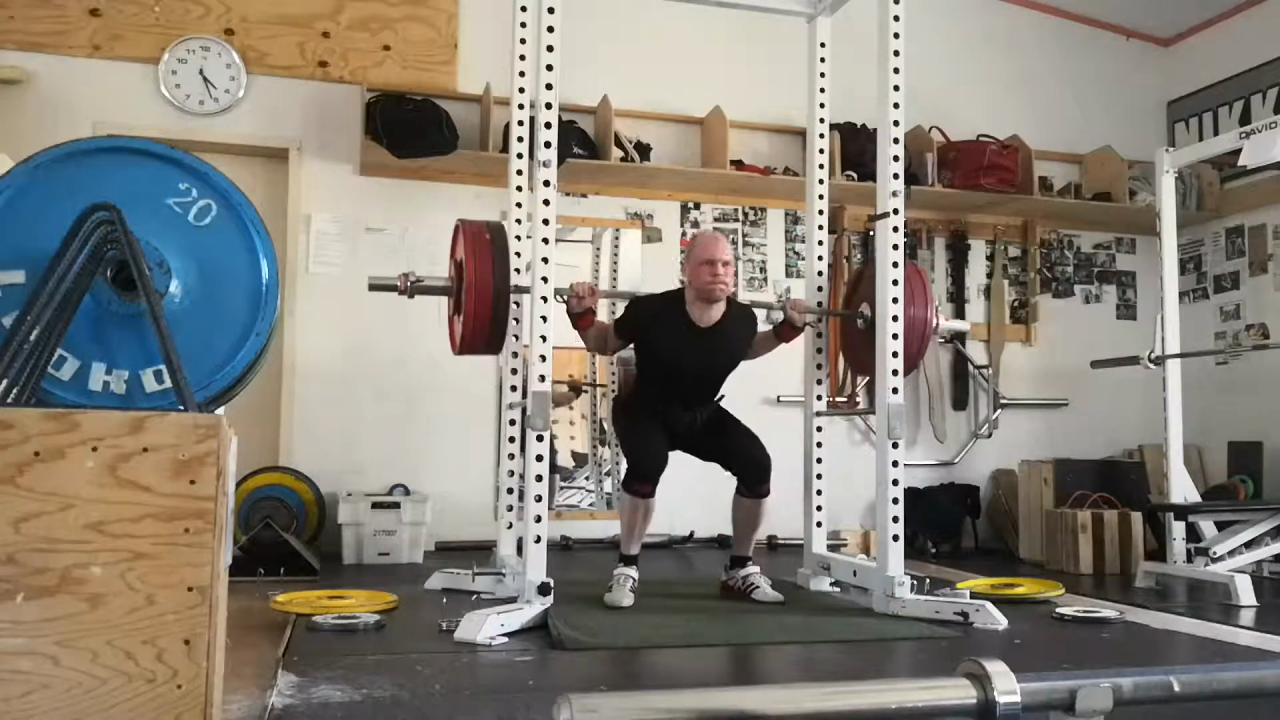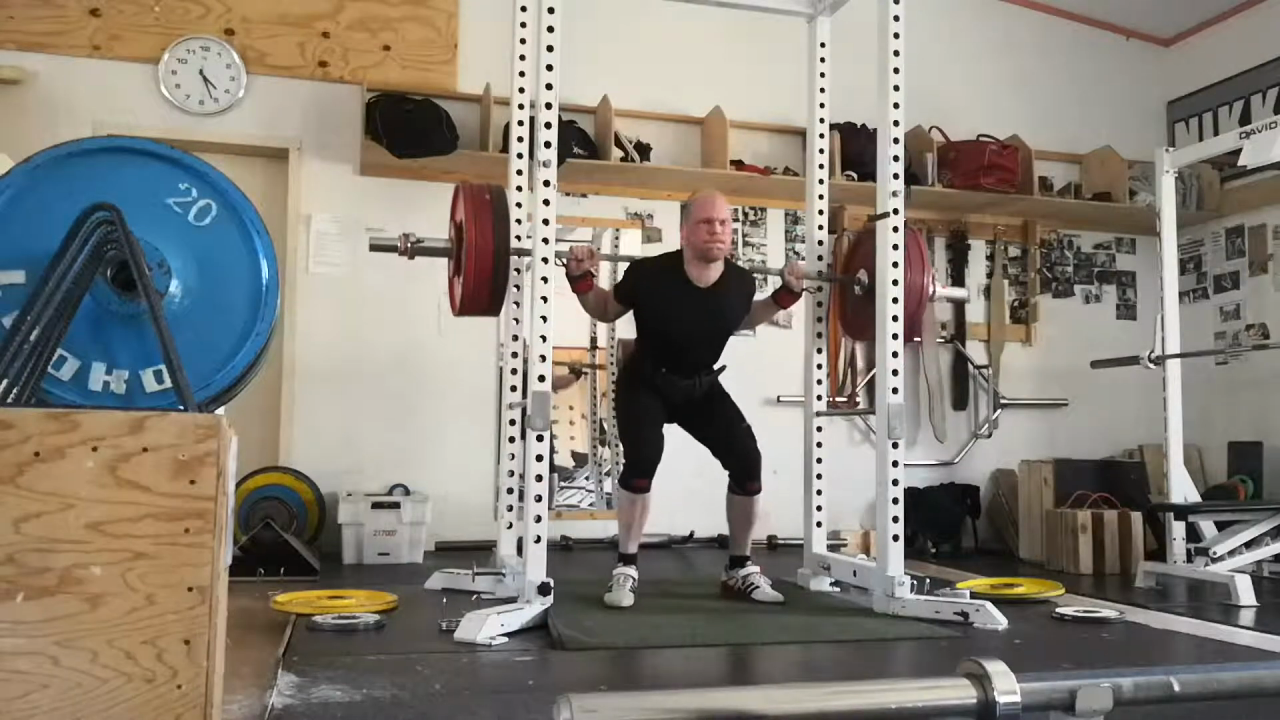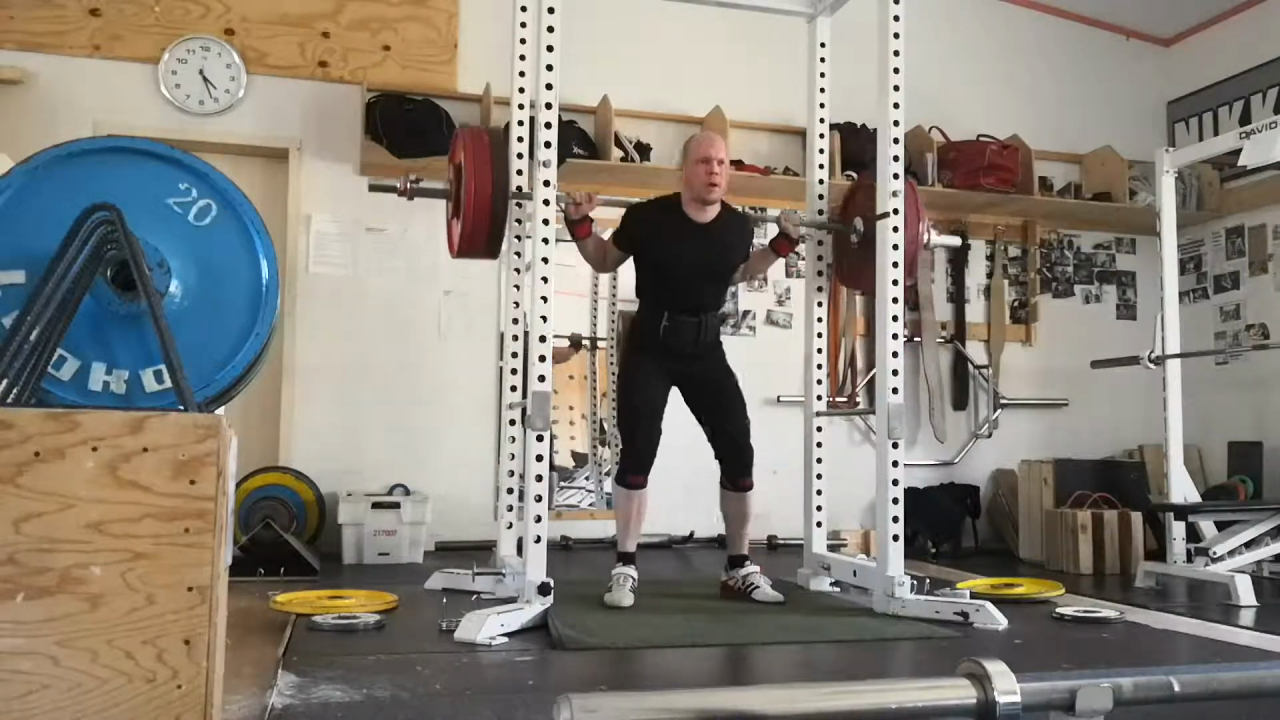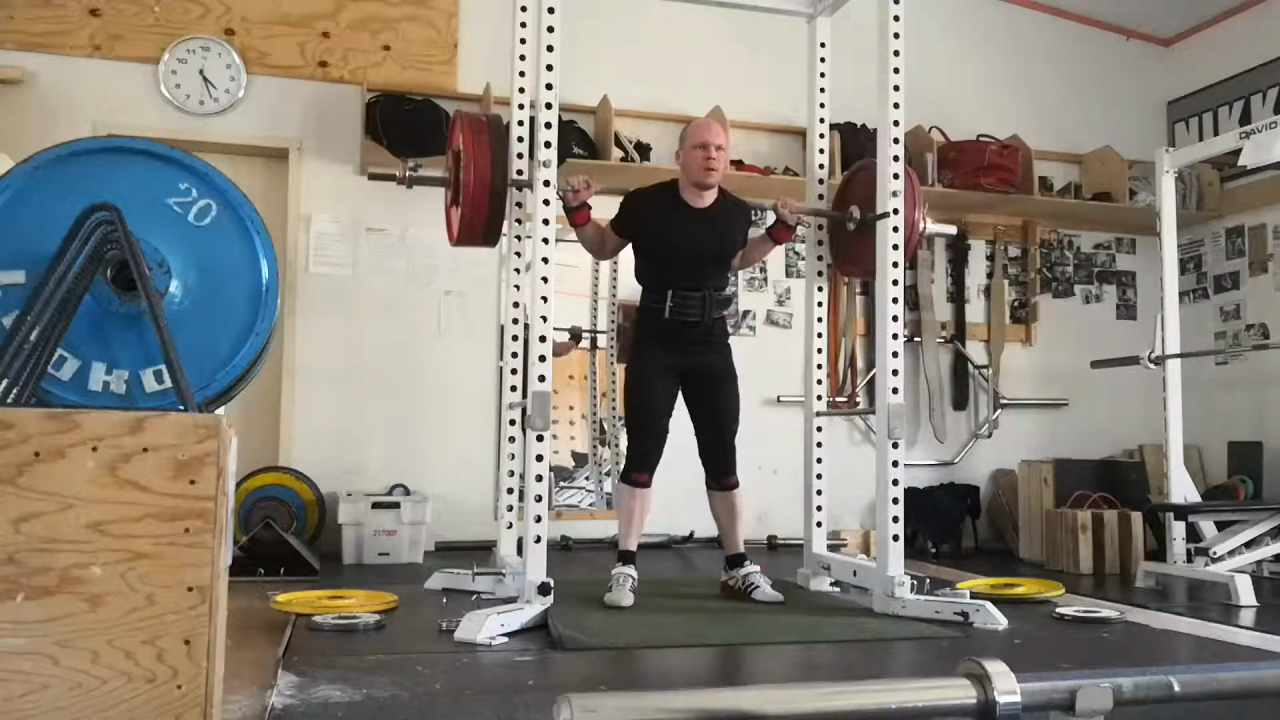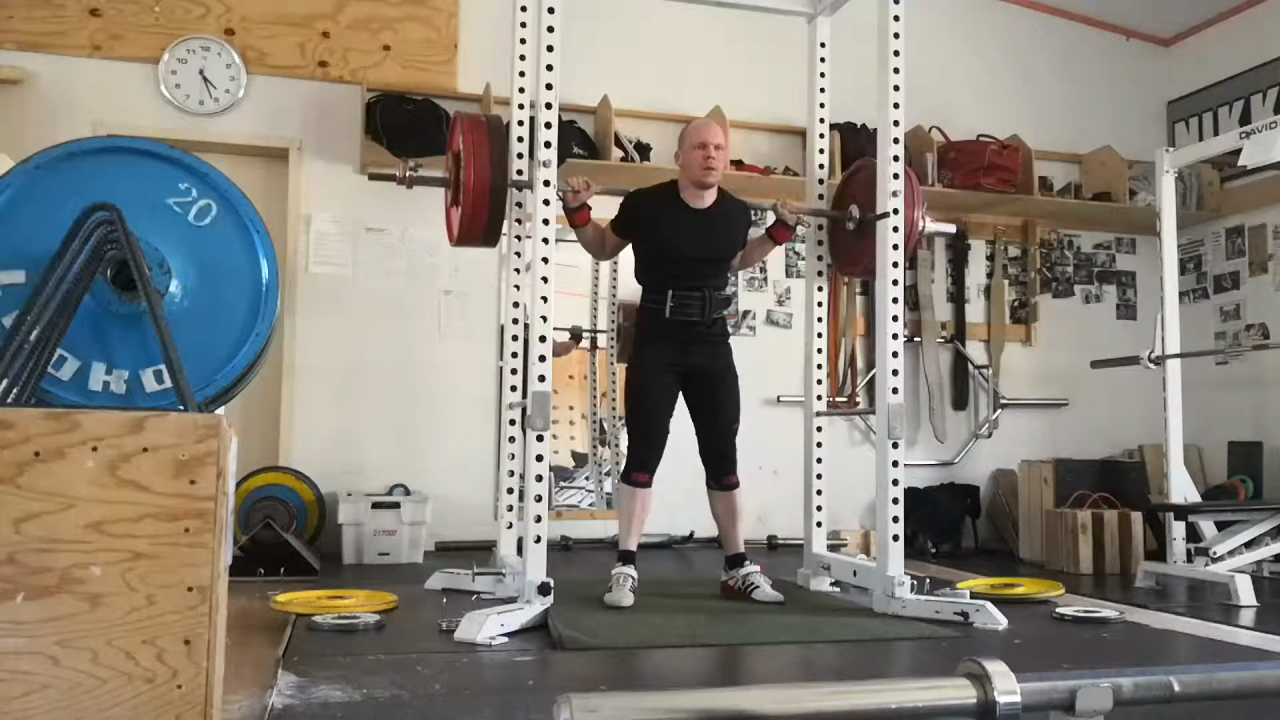
dt=0.4s
person 1, frame 1
left shoulder: (742, 319)
right shoulder: (651, 312)
right elbow: (606, 344)
left wrist: (788, 329)
right wrist: (582, 315)
left hip: (702, 415)
right hip: (644, 412)
left knee: (756, 463)
right knee: (646, 464)
left ankle: (739, 569)
right ankle: (627, 568)
person 1, frame 2
left shoulder: (740, 283)
right shoulder: (650, 275)
right elbow: (606, 311)
left wrist: (786, 295)
right wrist: (581, 280)
left hip: (702, 387)
right hip: (645, 384)
left knee: (747, 459)
right knee: (643, 459)
left ankle: (739, 570)
right ankle: (626, 569)
person 1, frame 3
left shoulder: (738, 226)
right shoulder: (648, 217)
right elbow: (605, 261)
left wrist: (783, 243)
right wrist: (579, 224)
left hip: (705, 350)
right hip: (649, 349)
left knee: (738, 452)
right knee: (639, 452)
left ankle: (739, 569)
right ankle: (625, 569)
person 1, frame 4
left shoulder: (736, 212)
right shoulder: (646, 203)
right elbow: (603, 248)
left wrist: (781, 230)
right wrist: (578, 211)
left hip: (712, 342)
right hip: (656, 340)
left knee: (722, 456)
right knee: (644, 452)
left ankle: (737, 569)
right ankle: (625, 569)
person 1, frame 5
left shoulder: (736, 212)
right shoulder: (646, 204)
right elbow: (603, 248)
left wrist: (781, 230)
right wrist: (577, 211)
left hip: (712, 341)
right hip: (656, 339)
left knee: (722, 454)
right knee: (644, 451)
left ankle: (738, 568)
right ankle: (625, 568)
